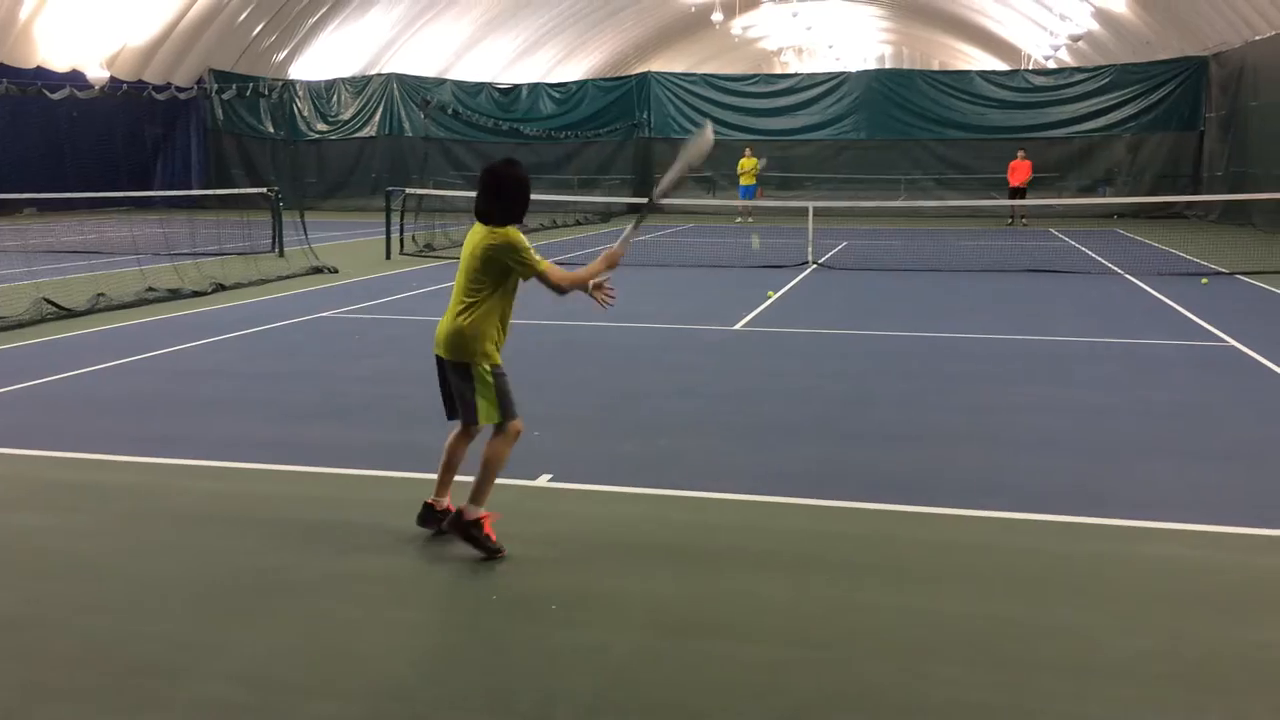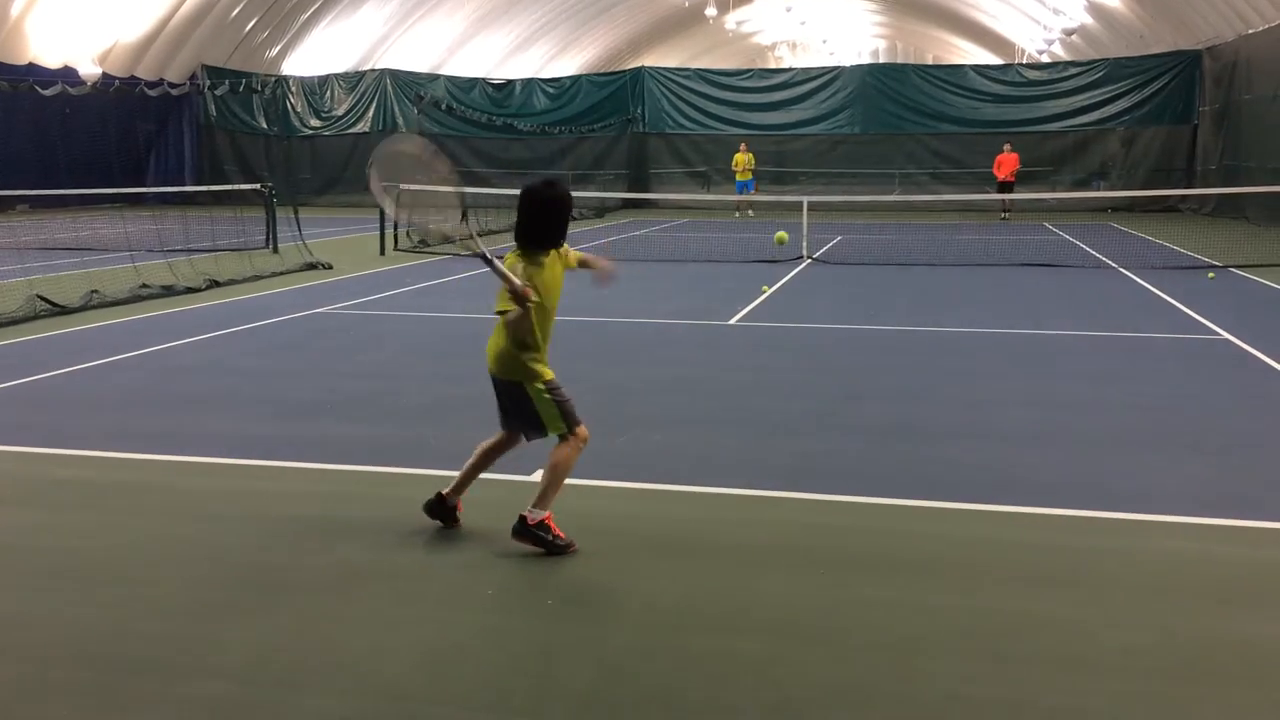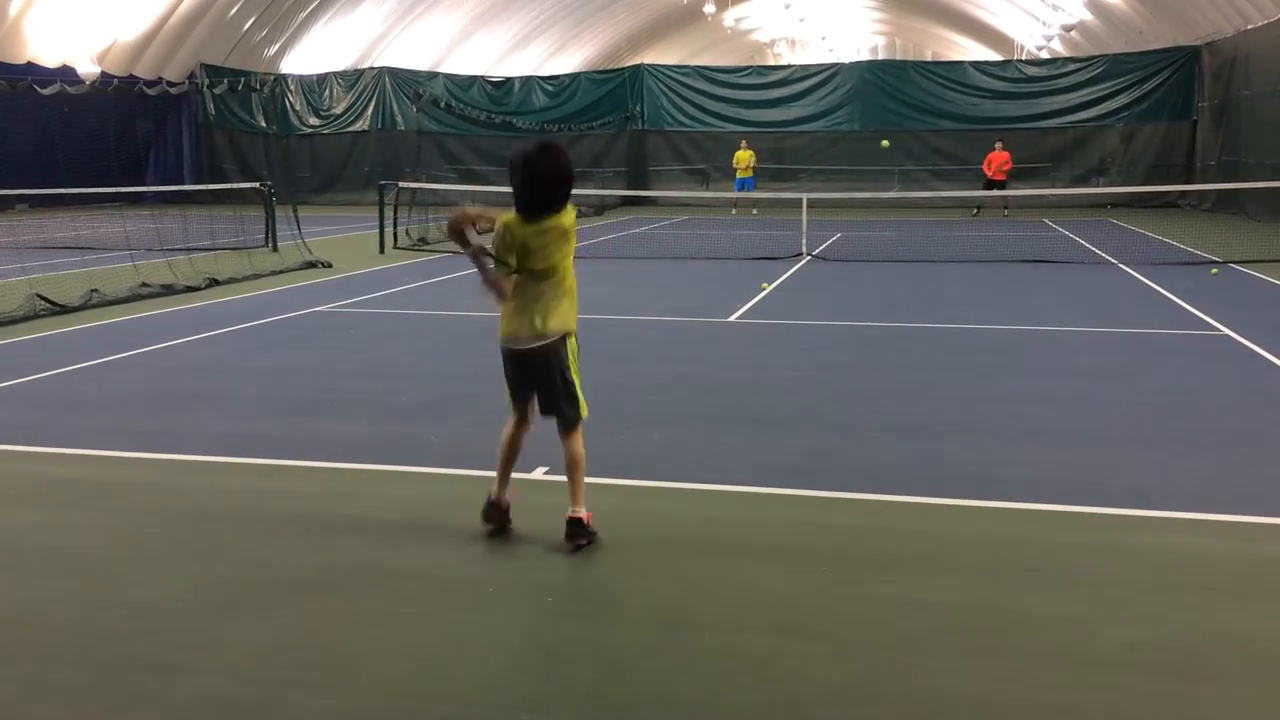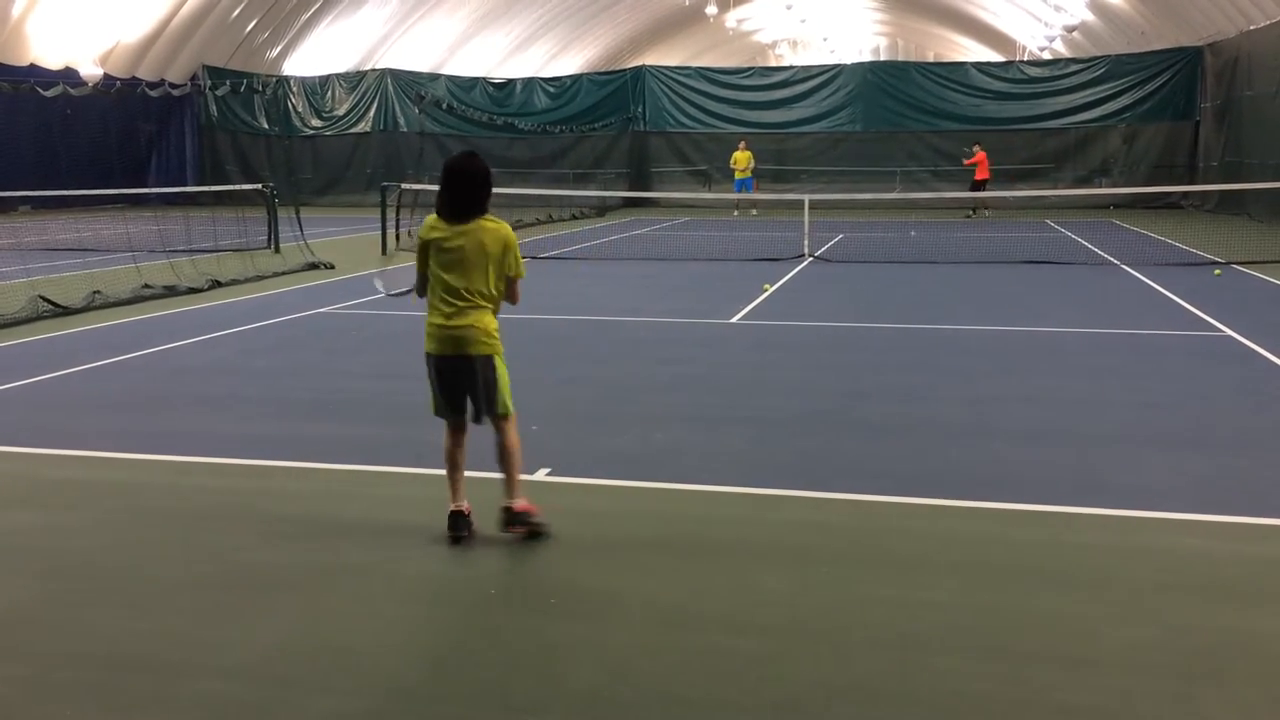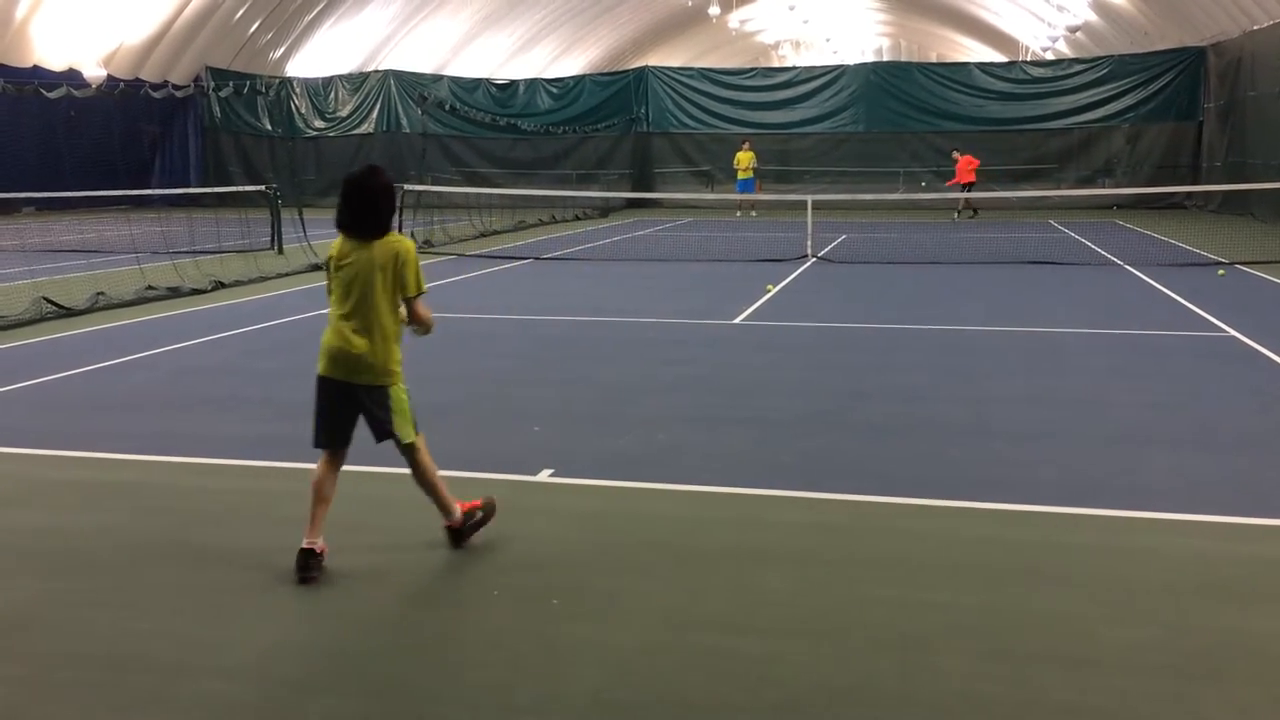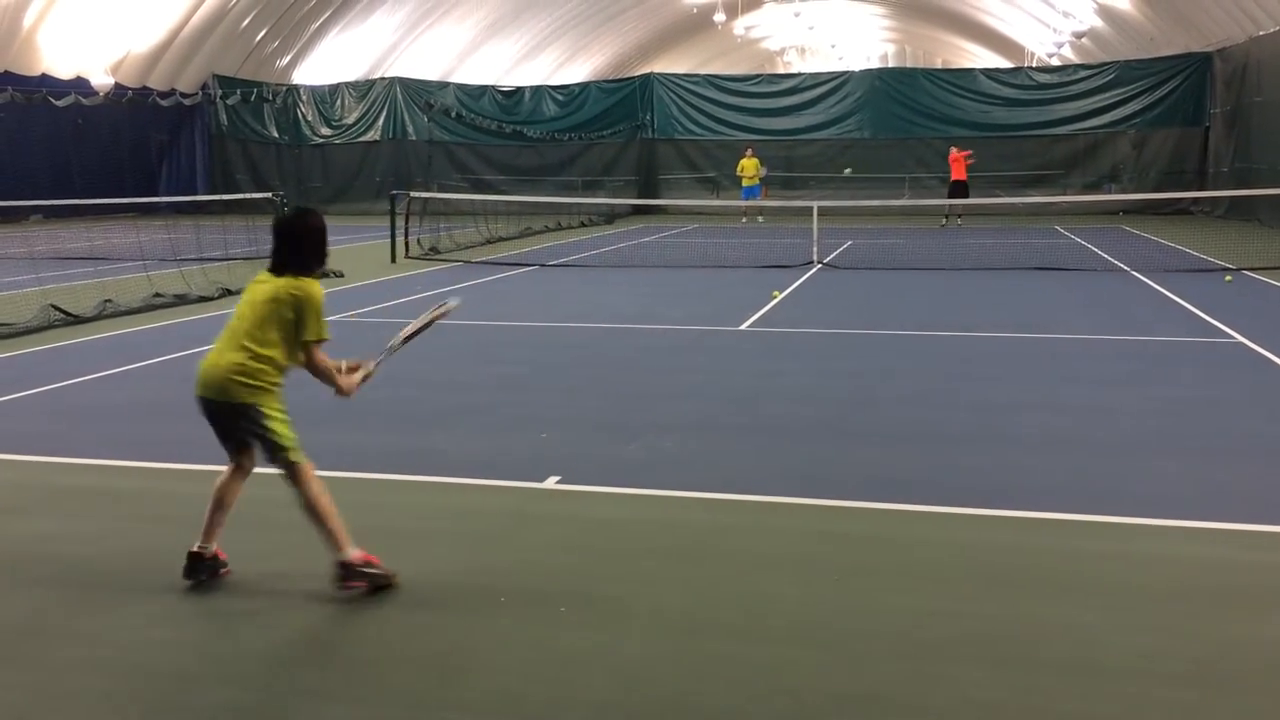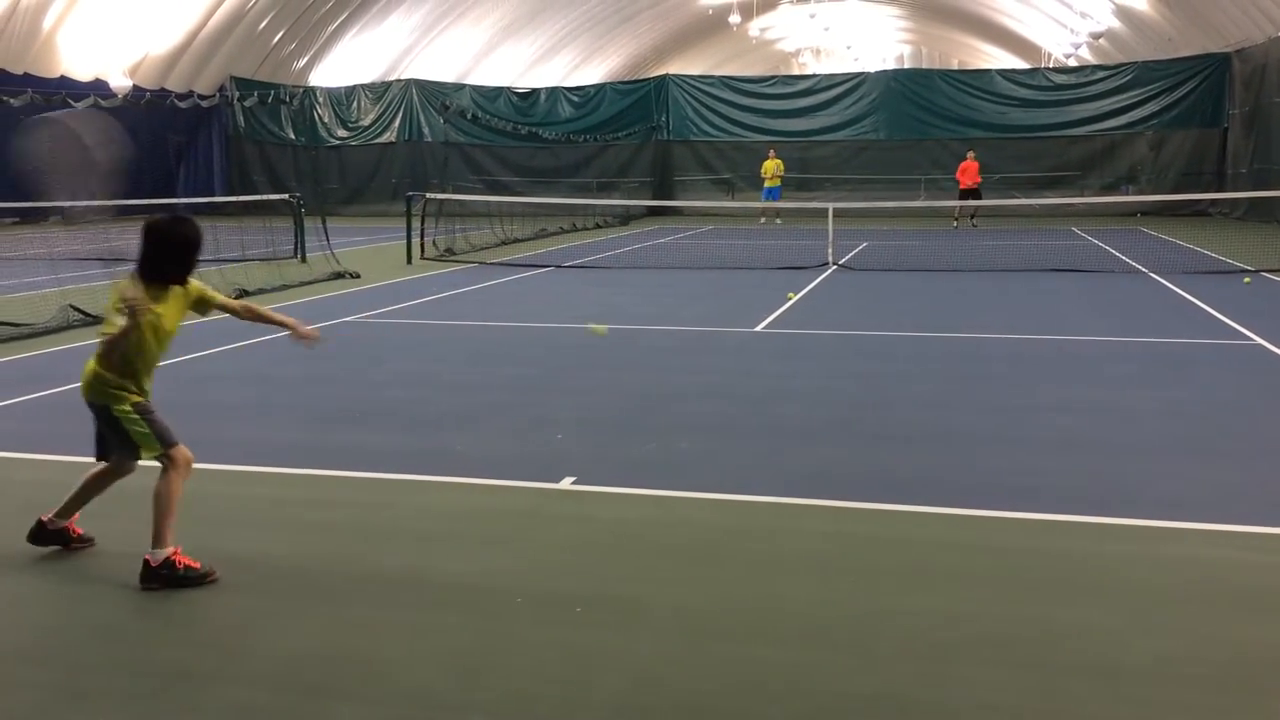
dt=0.5s
person 1, frame 1
left shoulder: (482, 231)
right shoulder: (506, 239)
left elbow: (540, 268)
right elbow: (558, 284)
left wrist: (586, 283)
right wrist: (602, 264)
left hip: (451, 341)
right hip: (472, 346)
left knee: (469, 425)
right knee: (508, 428)
left ankle: (437, 506)
right ankle: (472, 516)
person 1, frame 2
left shoulder: (555, 253)
right shoulder: (523, 267)
left elbow: (574, 257)
right elbow: (511, 329)
left wrist: (594, 263)
right wrist: (522, 308)
left hip: (505, 363)
right hip: (522, 367)
left knee: (511, 436)
right knee: (575, 436)
left ankle: (446, 499)
right ankle: (535, 520)
person 1, frame 3
left shoulder: (509, 228)
right shoulder: (567, 219)
left elbow: (504, 294)
left wrist: (474, 252)
right wrist: (478, 218)
left hip: (515, 335)
right hip: (554, 335)
left knee: (519, 418)
right knee: (570, 427)
left ankle: (498, 501)
right ankle: (576, 517)
person 1, frame 4
left shoulder: (431, 229)
right shoulder: (500, 233)
left elbow: (422, 289)
right elbow: (512, 297)
left hip: (439, 342)
right hip: (479, 341)
left knee: (455, 426)
right knee: (503, 421)
left ankle: (458, 508)
right ankle: (516, 506)
person 1, frame 5
left shoulder: (337, 249)
right shoulder: (399, 248)
right elbow: (418, 316)
right wrist: (425, 323)
left hip: (333, 364)
right hip: (377, 366)
left knee: (331, 455)
right knee: (411, 447)
left ankle: (311, 546)
right ankle: (456, 518)
person 1, frame 6
left shoulder: (265, 282)
right shoulder: (307, 292)
right elbow: (312, 361)
left wrist: (336, 367)
right wrist: (344, 383)
left hip: (211, 381)
right hip: (246, 388)
left knee: (242, 463)
right knee: (301, 471)
left ankle: (203, 552)
right ankle: (351, 559)
person 1, frame 7
left shoulder: (184, 289)
right shoulder: (129, 292)
left elbow: (239, 308)
right elbow: (109, 348)
left wrist: (290, 324)
right wrist: (129, 325)
left hip: (119, 389)
right hip: (113, 390)
left knee: (121, 463)
right knee: (178, 459)
left ankle: (53, 524)
right ankle: (161, 559)
